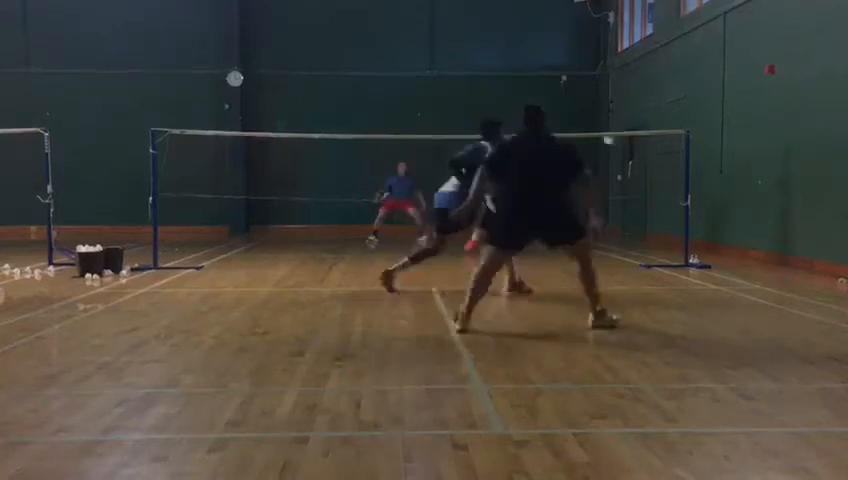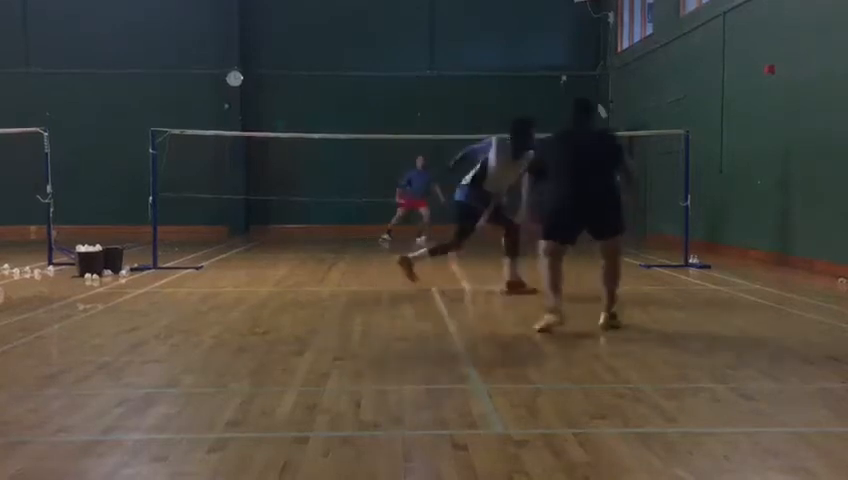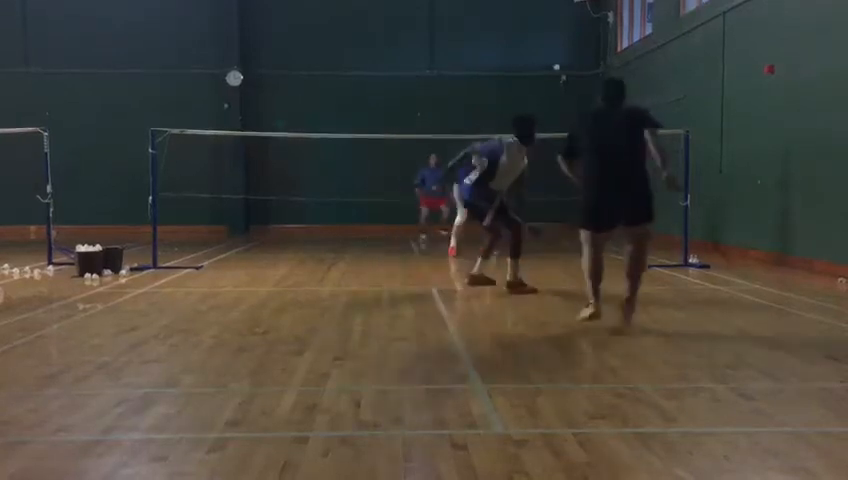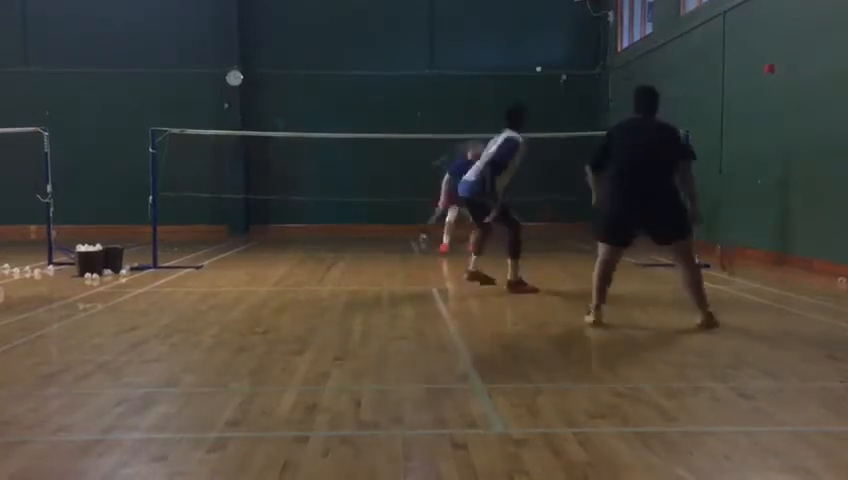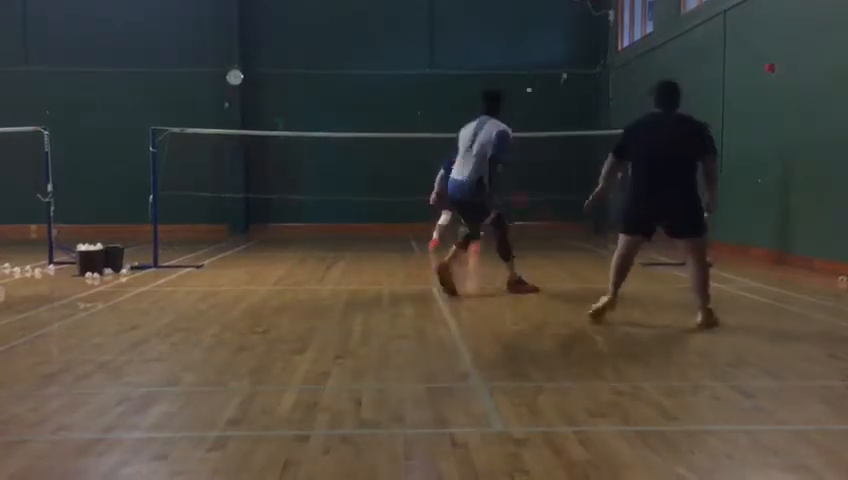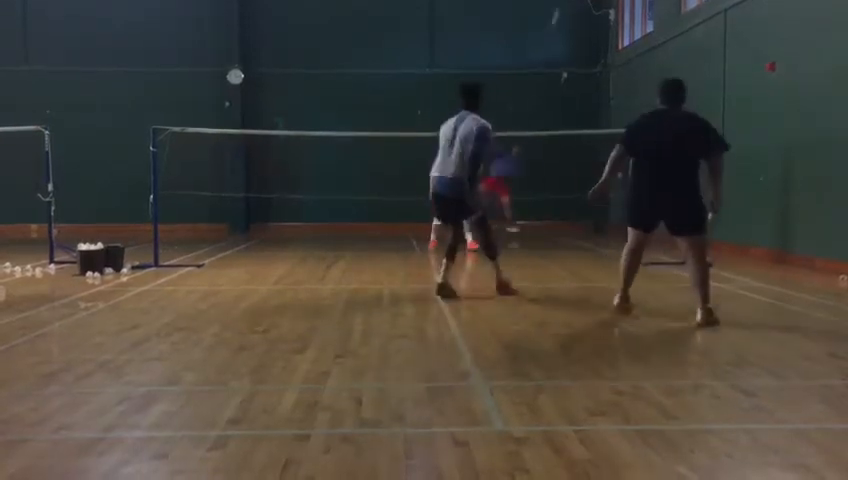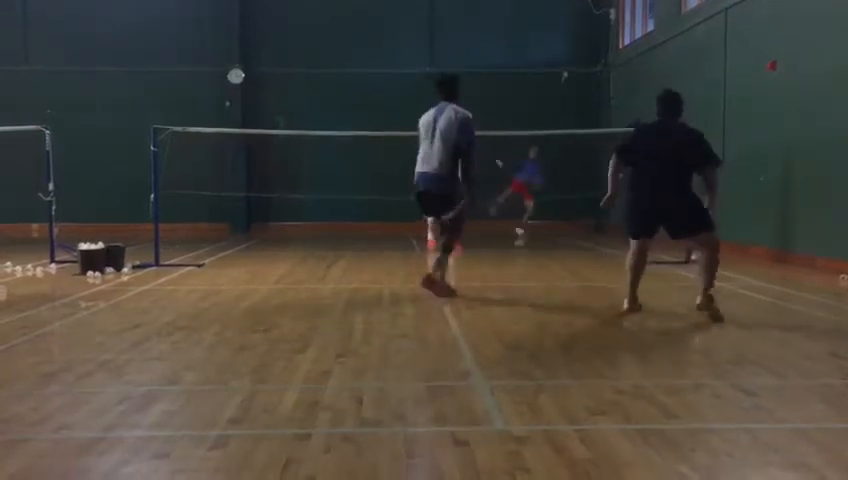
dt=0.2s
person 1, frame 1
left shoulder: (509, 148)
right shoulder: (561, 149)
left elbow: (485, 173)
right elbow: (582, 181)
left wrist: (471, 202)
right wrist: (591, 212)
left hip: (515, 213)
right hip: (555, 213)
left knee: (488, 265)
right knee: (584, 258)
left ankle: (464, 317)
right ankle: (597, 314)
person 1, frame 2
left shoulder: (553, 143)
right shoulder: (605, 138)
left elbow: (534, 176)
right elbow: (623, 169)
right wrist: (631, 184)
left hip: (563, 204)
right hip: (603, 201)
left knee: (548, 256)
right knee: (611, 256)
left ankle: (554, 309)
right ankle: (608, 313)
person 1, frame 3
left shoulder: (587, 123)
right shoulder: (636, 115)
left elbow: (564, 158)
right elbow: (651, 135)
left wrist: (581, 180)
right wrist: (664, 168)
left hip: (595, 189)
right hip: (633, 187)
left knee: (591, 245)
right knee: (638, 244)
left ankle: (593, 303)
right ankle: (630, 299)
person 1, frame 4
left shoulder: (616, 133)
right shoulder: (668, 133)
left elbow: (593, 169)
right elbow: (682, 170)
left wrist: (598, 194)
right wrist: (693, 202)
left hip: (621, 205)
right hip: (662, 204)
left knee: (606, 258)
right knee: (686, 259)
left ankle: (595, 310)
right ankle: (705, 313)
person 1, frame 5
left shoulder: (637, 127)
right shoulder: (694, 127)
left elbow: (615, 160)
right elbow: (710, 163)
left wrist: (600, 189)
right wrist: (712, 196)
left hip: (641, 197)
right hip: (682, 200)
left knee: (625, 249)
right knee: (697, 255)
left ankle: (610, 297)
right ankle: (704, 311)
person 1, frame 6
left shoulder: (643, 123)
right shoulder: (698, 125)
left elbow: (621, 152)
right elbow: (715, 159)
left wrist: (605, 181)
right wrist: (716, 193)
left hip: (643, 193)
right hip: (682, 196)
left knee: (635, 243)
right knee: (696, 252)
left ankle: (623, 295)
right ankle: (704, 309)
person 1, frame 7
left shoulder: (640, 134)
right shoulder: (693, 136)
left elbow: (617, 161)
right elbow: (709, 171)
left wrist: (612, 191)
right wrist: (711, 200)
left hip: (641, 199)
right hip: (678, 199)
left knee: (638, 248)
right knee: (710, 245)
left ankle: (631, 299)
right ankle: (706, 295)
person 2, frame 1
left shoulder: (489, 152)
right shoulder: (482, 148)
right elbow: (456, 162)
right wrist: (469, 185)
left hip: (446, 201)
right hip: (458, 200)
left knee: (435, 247)
left ankle: (392, 272)
right ankle: (513, 281)
person 2, frame 2
left shoulder: (528, 157)
right shoulder: (495, 144)
right elbow: (465, 154)
right wrist: (450, 169)
left hip: (487, 199)
right hip: (471, 195)
right knee: (512, 229)
left ankle: (410, 259)
right ankle: (513, 281)
person 2, frame 3
left shoulder: (523, 156)
right shoulder: (505, 146)
left elbow: (516, 188)
right elbow: (470, 151)
right wrist: (451, 168)
left hip: (488, 196)
right hip: (476, 193)
left knee: (496, 232)
right knee: (515, 227)
left ankle: (476, 274)
right ankle: (514, 280)
person 2, frame 4
left shoulder: (503, 138)
right shoulder: (514, 141)
right elbow: (492, 165)
right wrist: (491, 192)
left hip: (470, 189)
right hip: (478, 190)
left knee: (484, 227)
right knee: (513, 226)
left ankle: (473, 270)
right ankle: (514, 280)
person 2, frame 5
left shoulder: (467, 128)
right shoulder: (501, 131)
right elbow: (492, 163)
right wrist: (490, 194)
left hip: (454, 186)
right hip: (472, 189)
left knee: (472, 230)
right knee: (500, 229)
left ankle: (447, 264)
right ankle: (514, 280)
person 2, frame 6
left shoulder: (447, 125)
right shoulder: (481, 126)
right elbow: (475, 161)
right wrist: (470, 191)
left hip: (438, 184)
right hip: (458, 186)
left knee: (457, 234)
right knee: (484, 230)
left ankle: (443, 281)
right ankle: (500, 280)
person 2, frame 7
left shoulder: (425, 117)
right shoulder: (462, 116)
right elbow: (466, 155)
right wrist: (470, 186)
left hip: (422, 179)
right hip: (445, 180)
left knee: (445, 228)
right knee: (453, 229)
left ankle: (440, 279)
right ankle: (434, 275)
